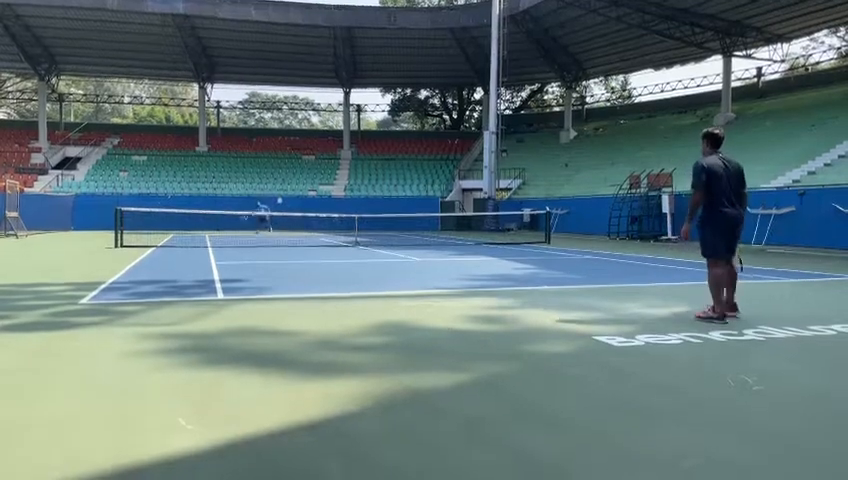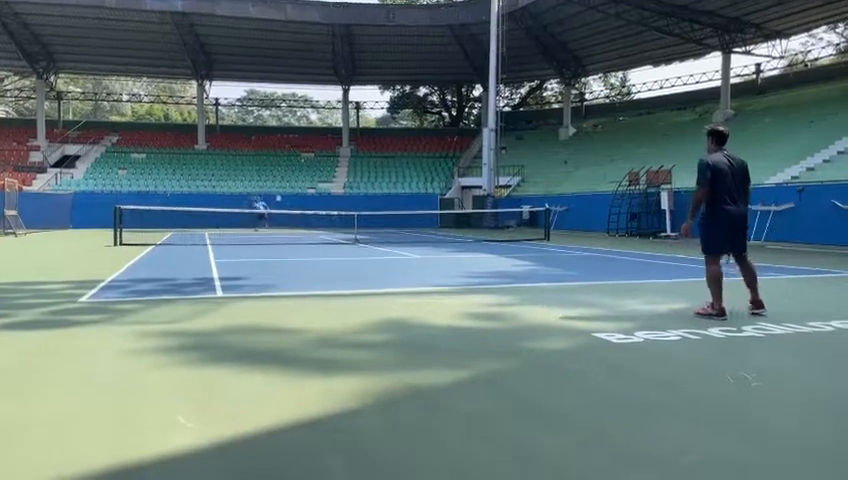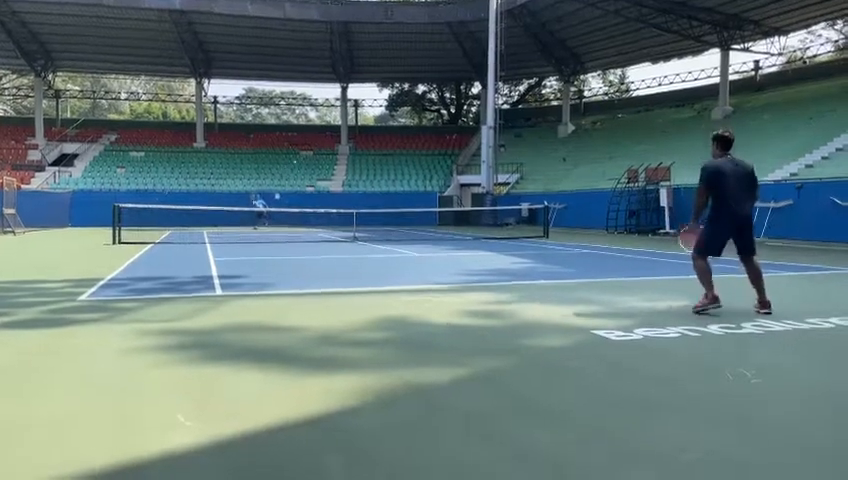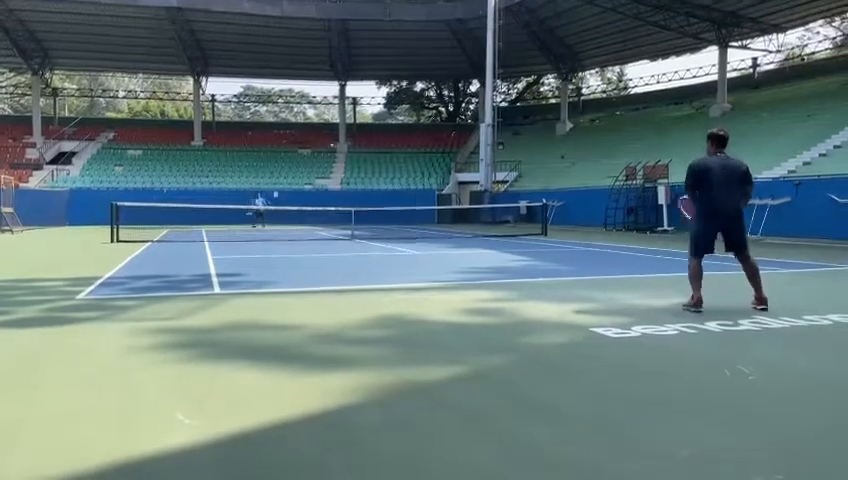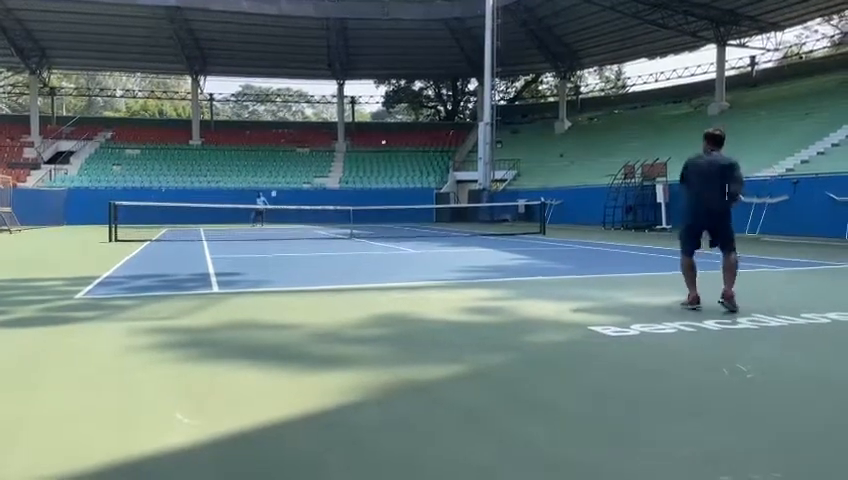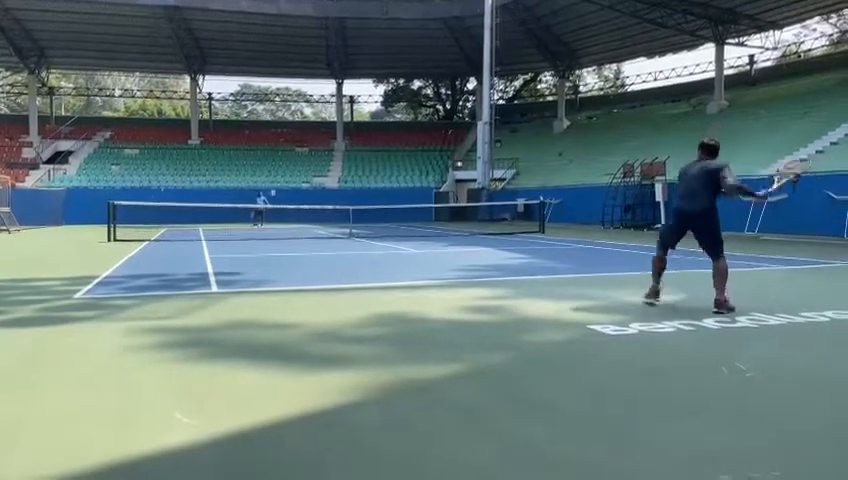
dt=0.2s
person 1, frame 1
left shoulder: (702, 165)
right shoulder: (735, 165)
left elbow: (698, 196)
right elbow: (743, 194)
left wrist: (688, 222)
right wrist: (739, 216)
left hip: (713, 220)
right hip: (733, 219)
left knee: (715, 263)
right knee: (728, 262)
left ankle: (718, 310)
right ankle: (730, 303)
person 1, frame 2
left shoulder: (707, 162)
right shoulder: (741, 162)
left elbow: (702, 193)
right elbow: (747, 191)
left wrist: (690, 219)
left hip: (716, 217)
right hip: (738, 216)
left knee: (712, 260)
right knee: (742, 258)
left ankle: (717, 307)
right ankle: (756, 301)
person 1, frame 3
left shoulder: (710, 167)
right shoulder: (747, 167)
left elbow: (702, 197)
right elbow: (754, 195)
left wrist: (694, 220)
left hip: (720, 219)
right hip: (744, 219)
left knee: (699, 255)
right knee: (749, 259)
left ankle: (710, 296)
right ankle: (763, 302)
person 1, frame 4
left shoulder: (697, 165)
right shoulder: (740, 166)
left elbow: (690, 193)
right elbow: (748, 193)
left wrist: (698, 211)
left hip: (707, 216)
right hip: (733, 216)
left knee: (695, 257)
right knee: (745, 256)
left ankle: (696, 298)
right ankle: (760, 298)
person 1, frame 5
left shoulder: (690, 163)
right shoulder: (730, 163)
left elbow: (684, 186)
right elbow: (736, 190)
right wrist: (727, 202)
left hip: (693, 212)
right hip: (720, 213)
left knee: (687, 254)
right knee: (729, 252)
left ankle: (693, 296)
right ankle: (728, 293)
person 1, frame 6
left shoulder: (685, 170)
right shoulder: (720, 167)
right elbow: (730, 185)
right wrist: (754, 194)
left hip: (679, 212)
right hip: (705, 214)
left knee: (661, 250)
right knee: (718, 257)
left ankle: (654, 290)
right ankle: (720, 299)
